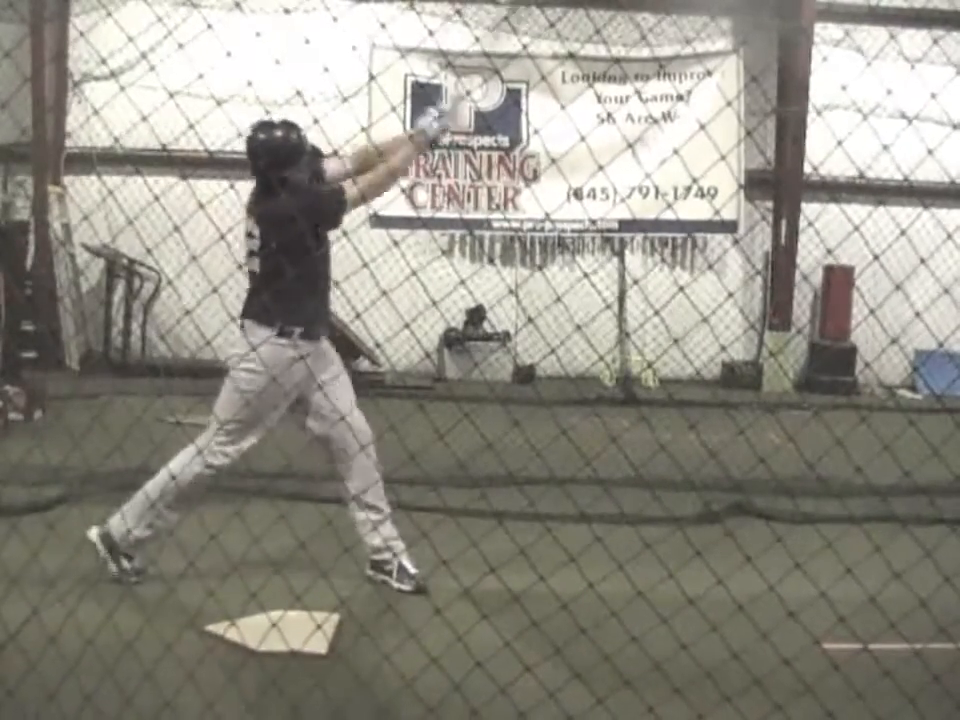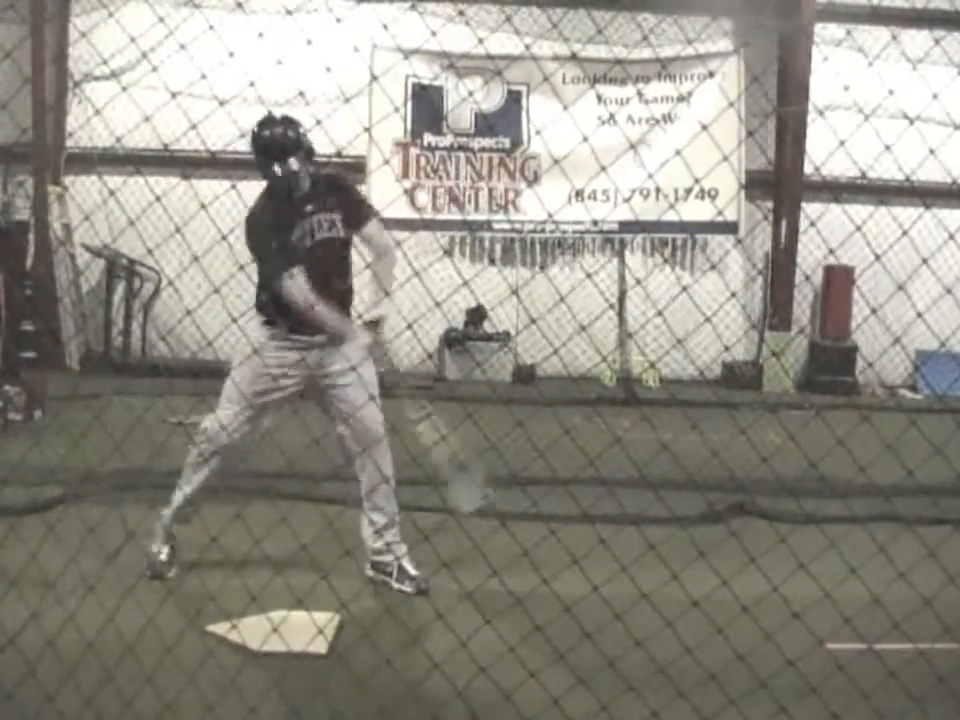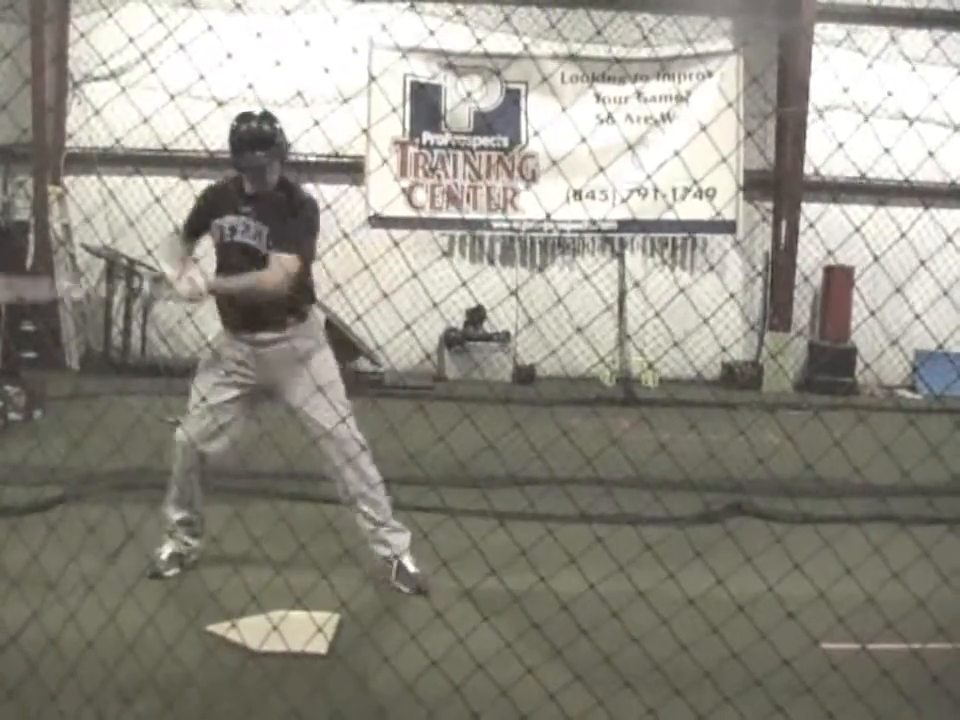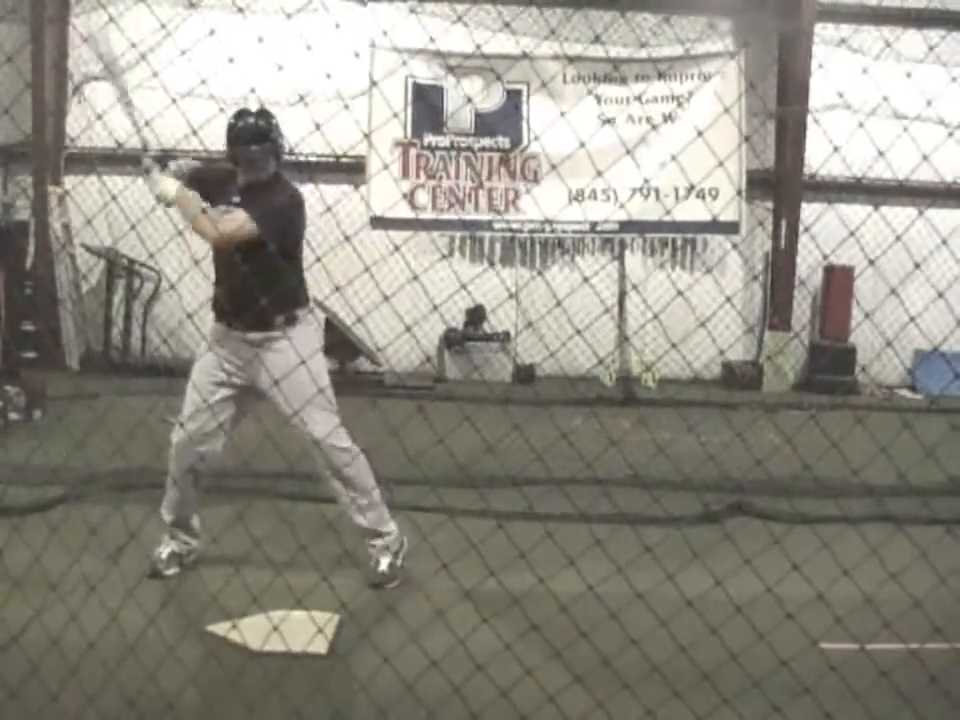
dt=0.3s
person 1, frame 1
left shoulder: (290, 184)
right shoulder: (288, 206)
left elbow: (354, 163)
right elbow: (373, 183)
left wrist: (412, 134)
right wrist: (418, 140)
left hip: (310, 344)
right hip: (272, 349)
left knee: (355, 441)
right knee: (216, 449)
left ankle: (385, 553)
right ankle: (120, 534)
person 1, frame 2
left shoulder: (338, 189)
right shoulder: (265, 217)
left elbow: (380, 241)
right elbow: (295, 290)
left wrist: (381, 298)
right wrist: (346, 329)
left hip: (338, 337)
right hip: (280, 339)
left knee: (373, 440)
right knee: (217, 434)
left ankle: (386, 554)
right ankle: (169, 529)
person 1, frame 3
left shoulder: (299, 206)
right shoulder: (216, 197)
left elbow: (277, 281)
right elbow: (183, 240)
left wrist: (210, 285)
right wrist: (178, 268)
left hip: (294, 338)
right hip: (234, 340)
left knee: (342, 437)
right knee: (191, 440)
left ankle: (393, 545)
right ankle: (183, 538)
person 1, frame 4
left shoulder: (283, 198)
right shoulder: (217, 182)
left elbow: (217, 232)
right elbow: (171, 179)
left wrist: (178, 190)
right wrist: (164, 176)
left hip: (286, 338)
right hip: (227, 337)
left knee: (331, 440)
right knee: (187, 440)
left ankle: (385, 539)
right ankle: (179, 538)
